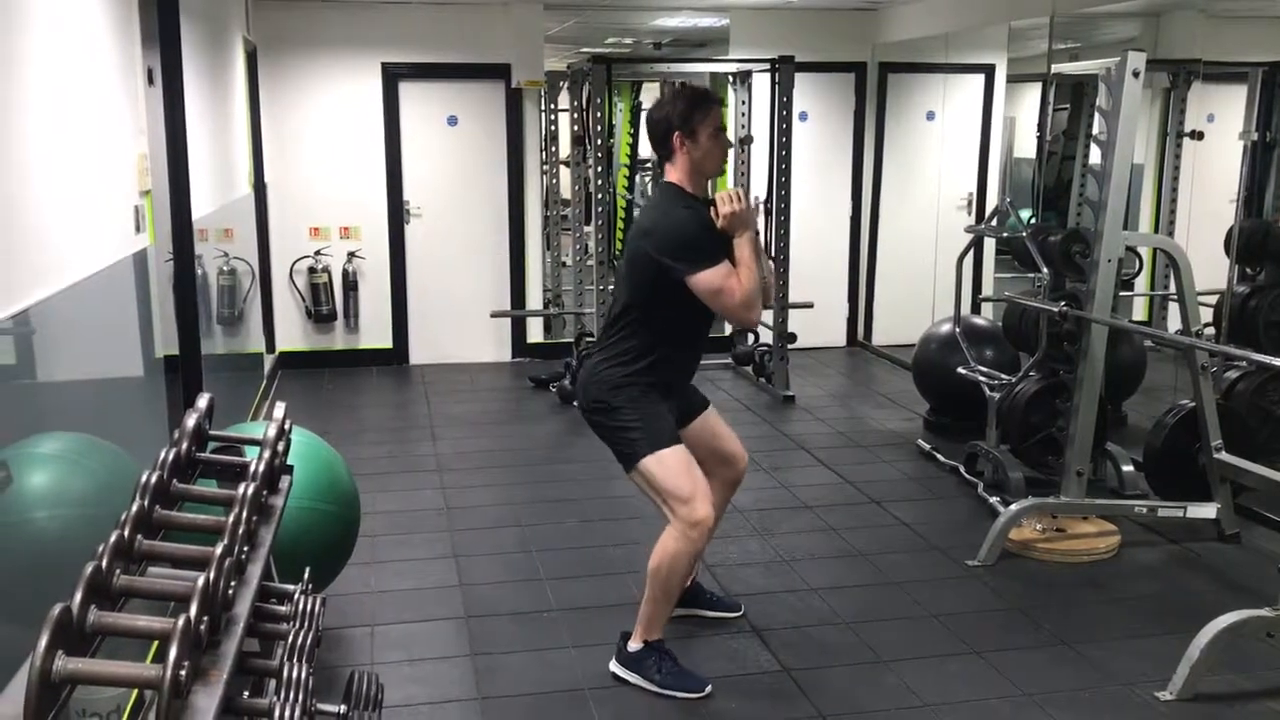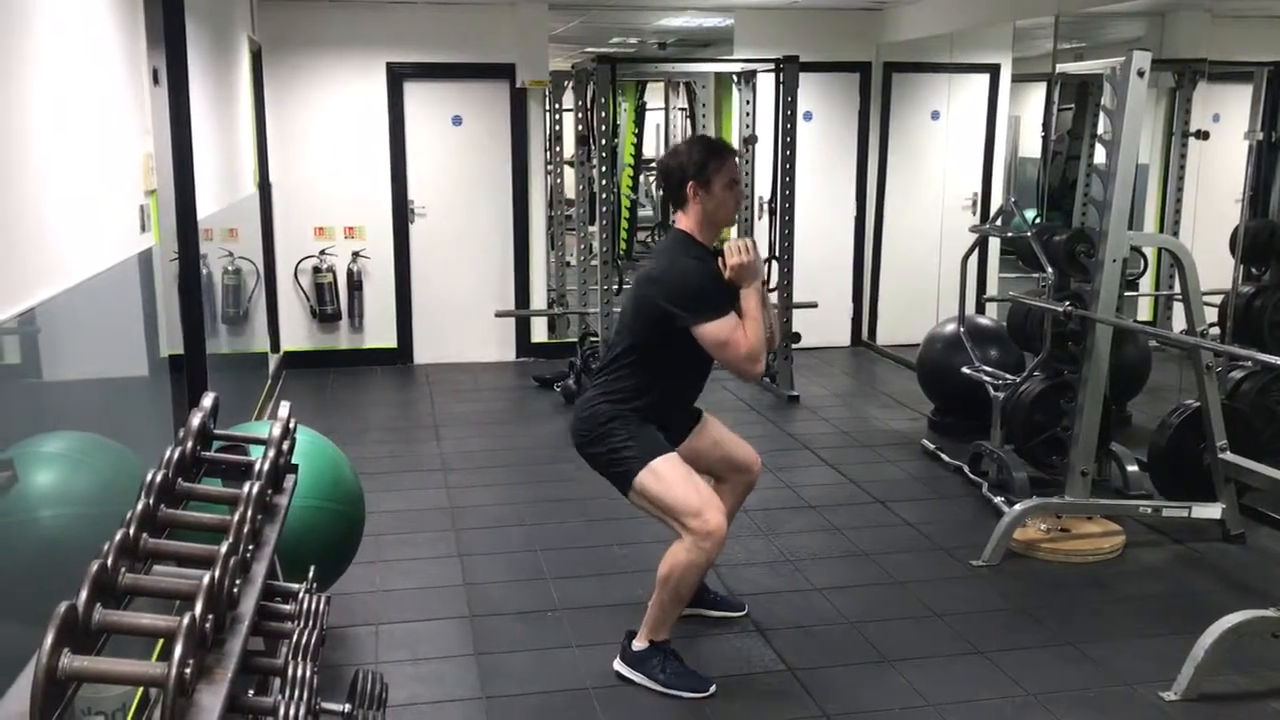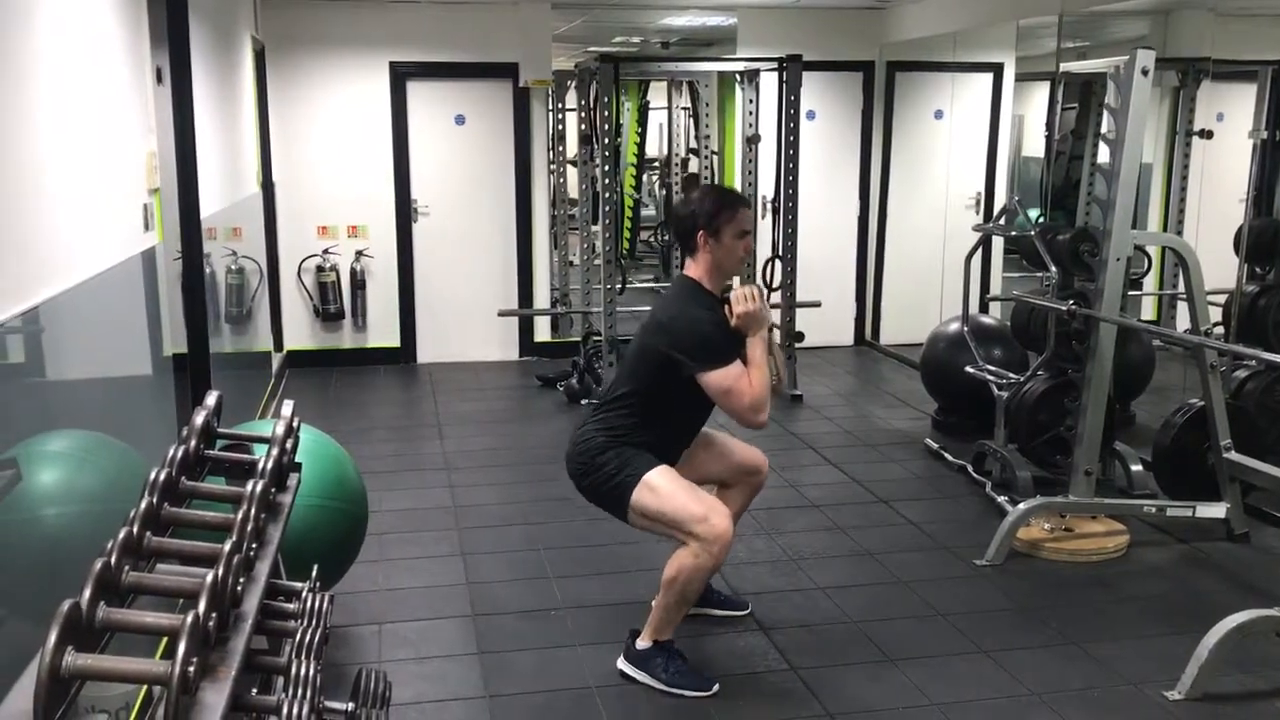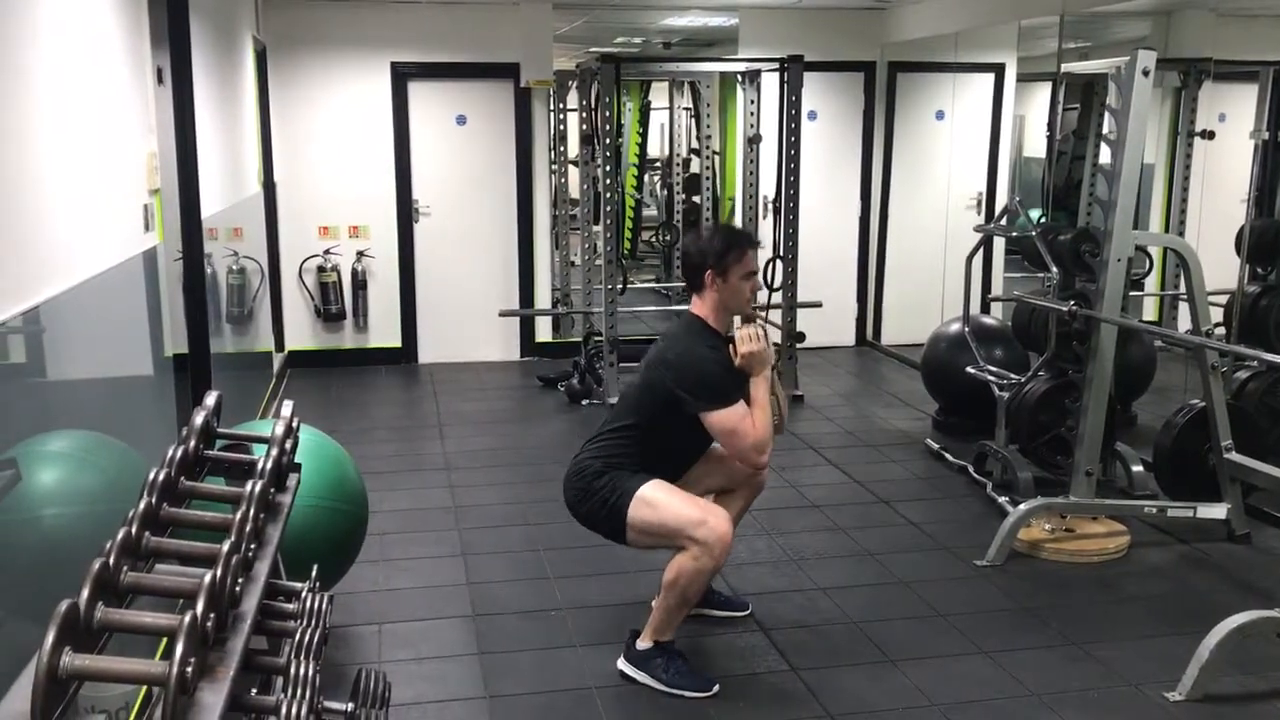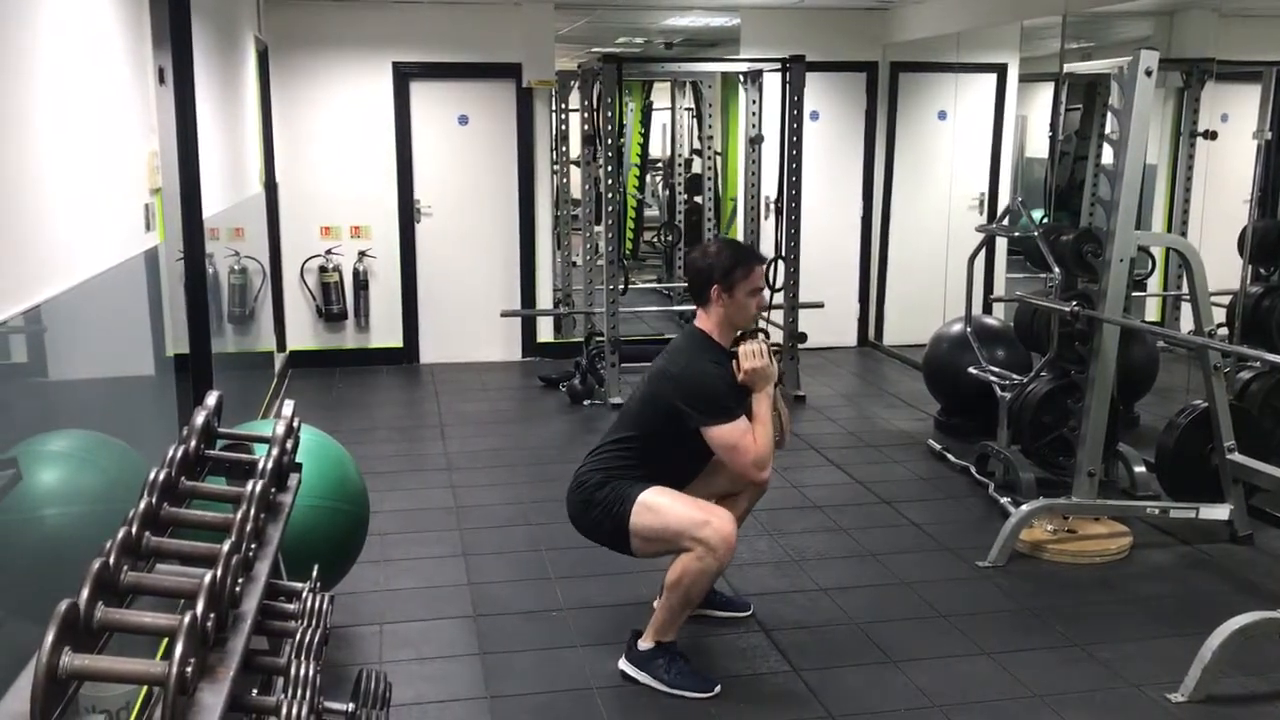
dt=0.5s
person 1, frame 1
left shoulder: (698, 210)
right shoulder: (674, 222)
left elbow: (759, 296)
right elbow: (744, 311)
left wrist: (744, 233)
right wrist: (742, 235)
left hip: (659, 377)
right hip: (620, 388)
left knee: (730, 464)
right knee: (695, 512)
left ankle: (681, 586)
right ankle: (640, 648)
person 1, frame 2
left shoulder: (704, 257)
right shoulder: (683, 271)
left elbow: (766, 339)
right elbow: (750, 363)
left wrist: (749, 283)
right wrist: (748, 285)
left hip: (656, 408)
right hip: (612, 422)
left knee: (744, 467)
right knee: (706, 524)
left ankle: (686, 587)
right ankle: (643, 650)
person 1, frame 3
left shoulder: (707, 303)
right shoulder: (691, 319)
left elbow: (765, 386)
right elbow: (754, 411)
left wrist: (754, 331)
right wrist: (755, 334)
left hip: (649, 439)
right hip: (605, 454)
left knee: (752, 467)
right knee: (713, 528)
left ankle: (688, 586)
right ankle: (647, 648)
person 1, frame 4
left shoulder: (708, 337)
right shoulder: (695, 356)
left elbow: (764, 433)
right elbow: (757, 451)
left wrist: (755, 367)
right wrist: (759, 373)
left hip: (641, 467)
right hip: (600, 483)
left knee: (748, 476)
right knee: (712, 531)
left ankle: (689, 587)
right ankle: (647, 649)
person 1, frame 5
left shoulder: (709, 351)
right shoulder: (698, 371)
left elbow: (764, 449)
right elbow: (758, 465)
left wrist: (761, 384)
right wrist: (762, 389)
left hip: (643, 478)
right hip: (603, 494)
left knee: (749, 479)
right knee: (717, 532)
left ankle: (690, 588)
right ankle: (649, 649)
